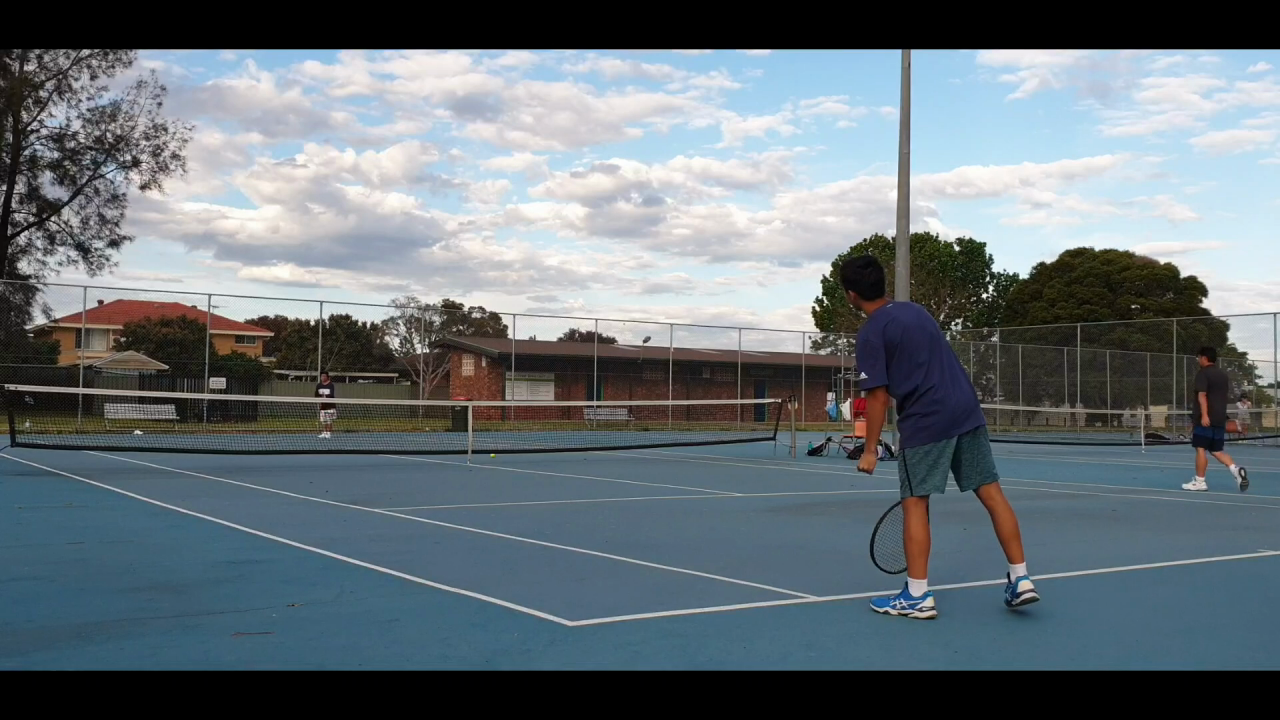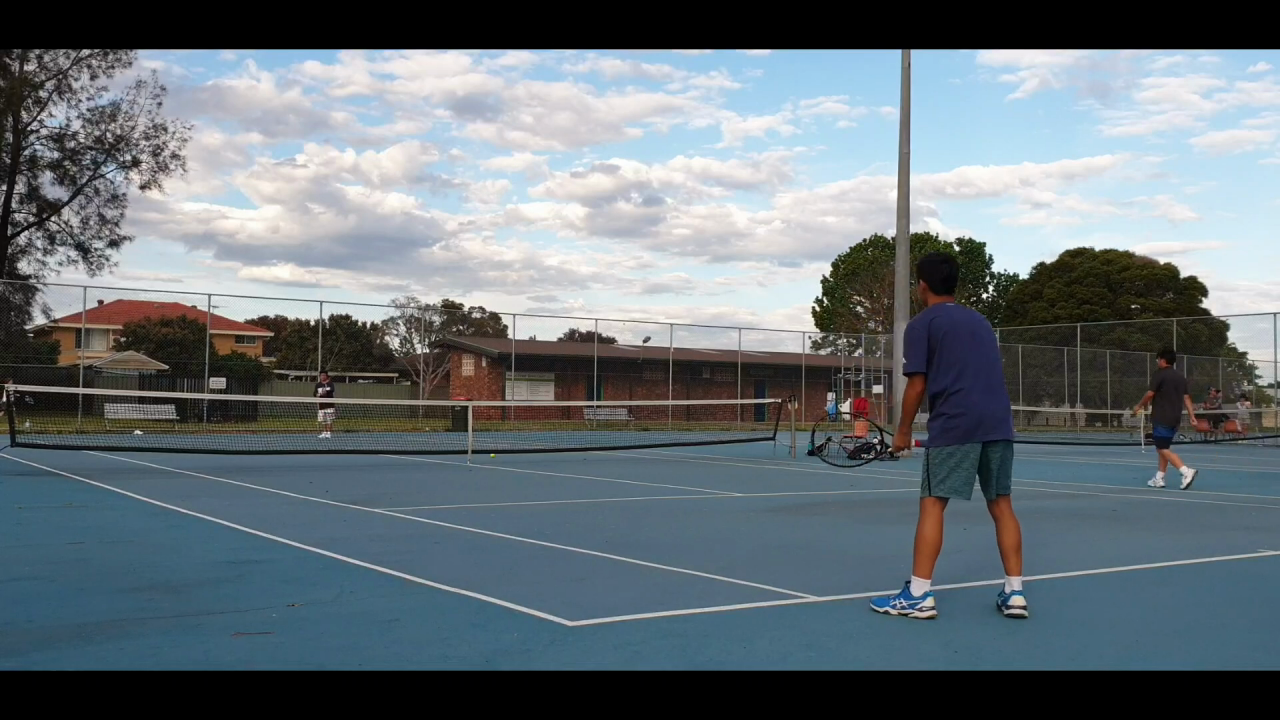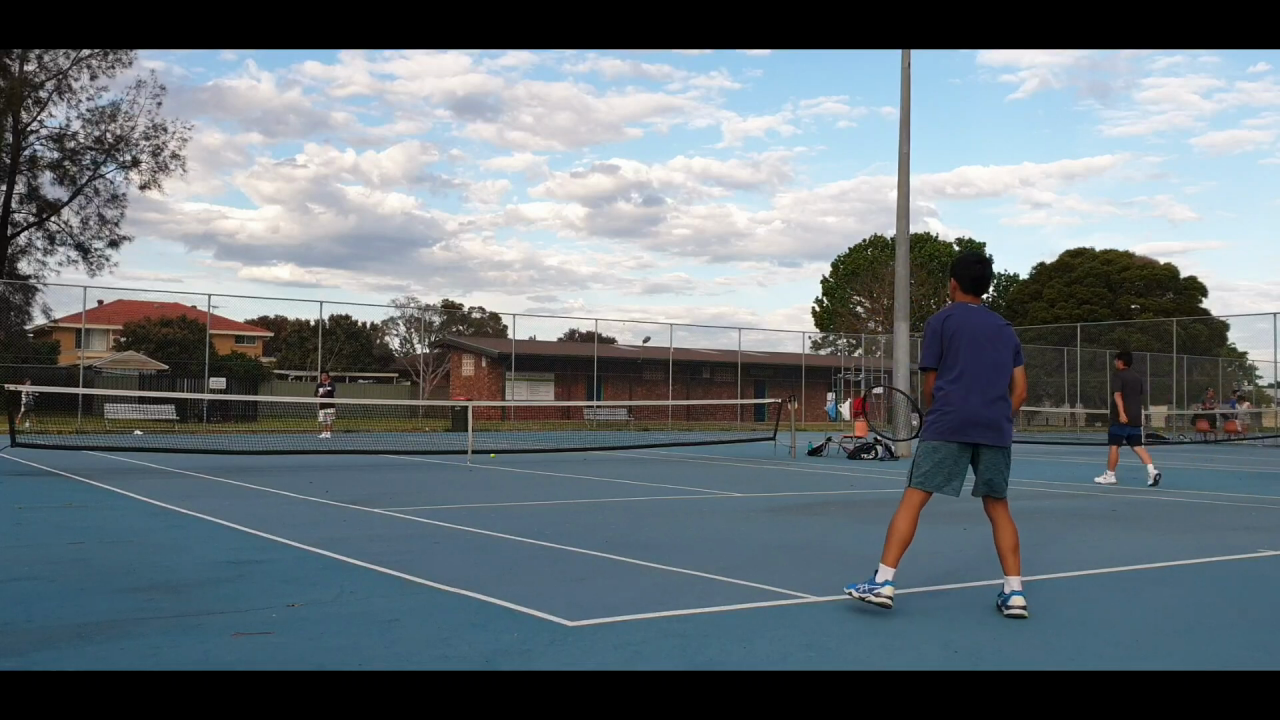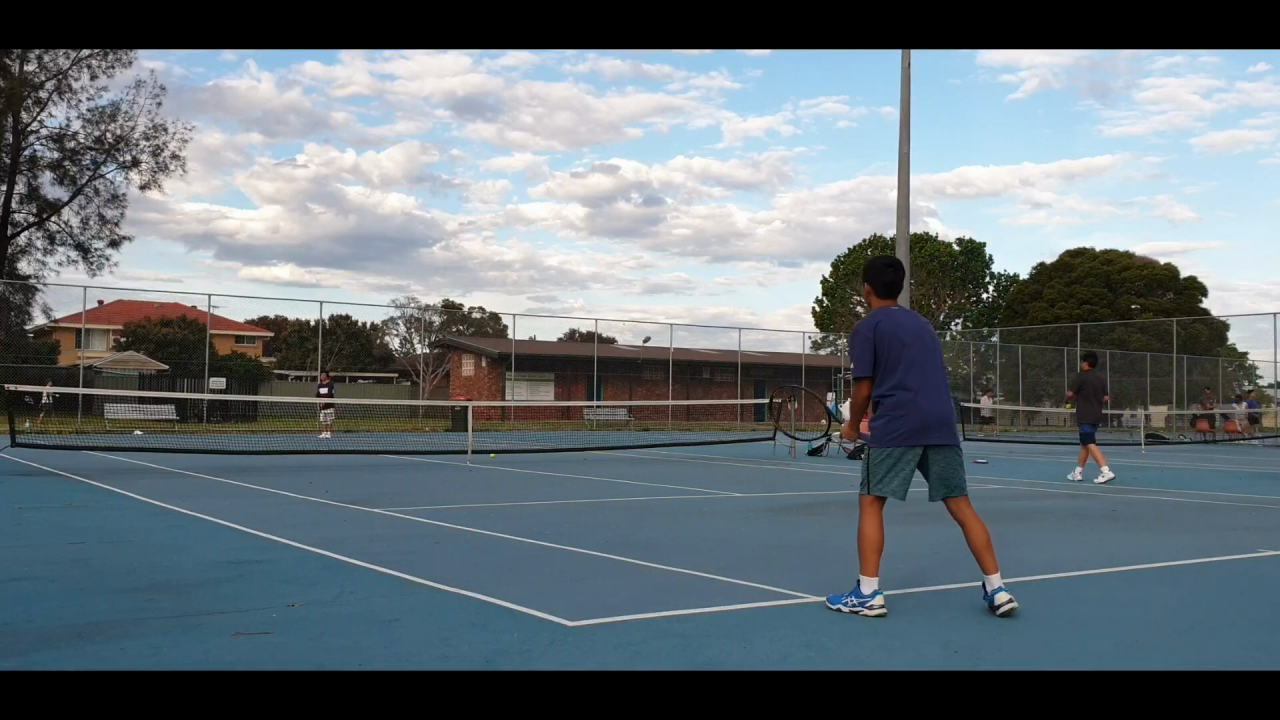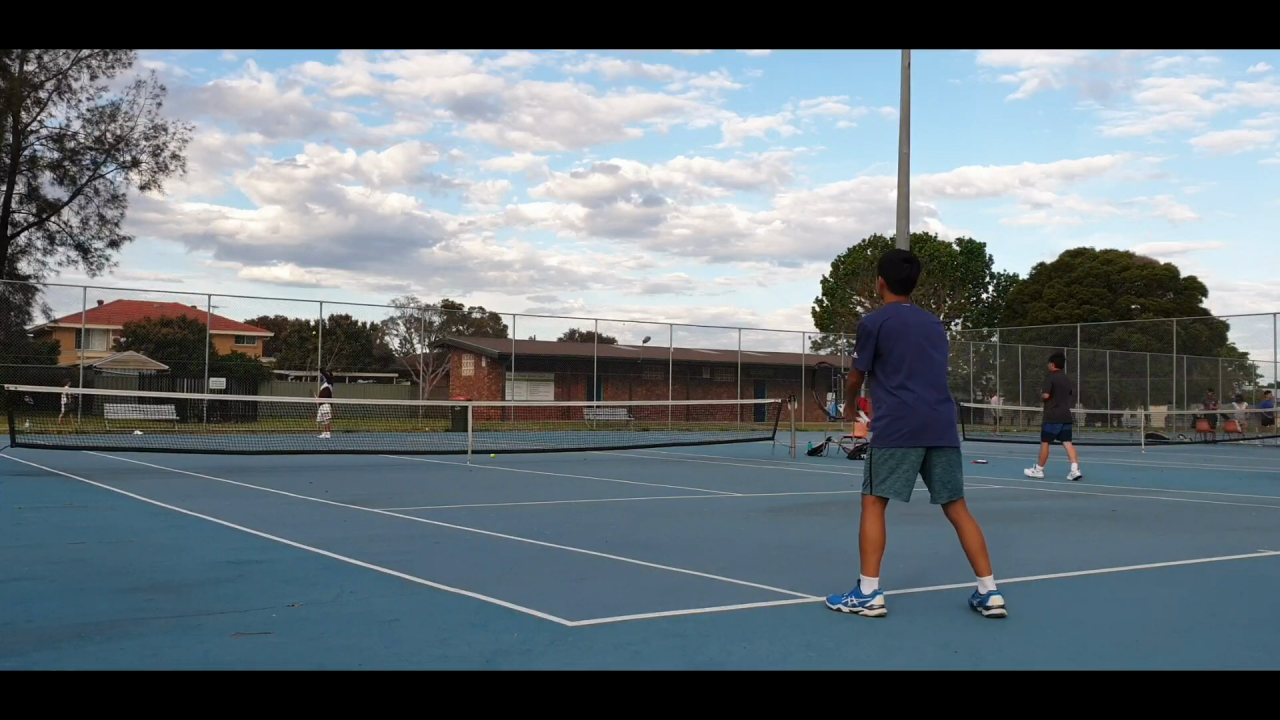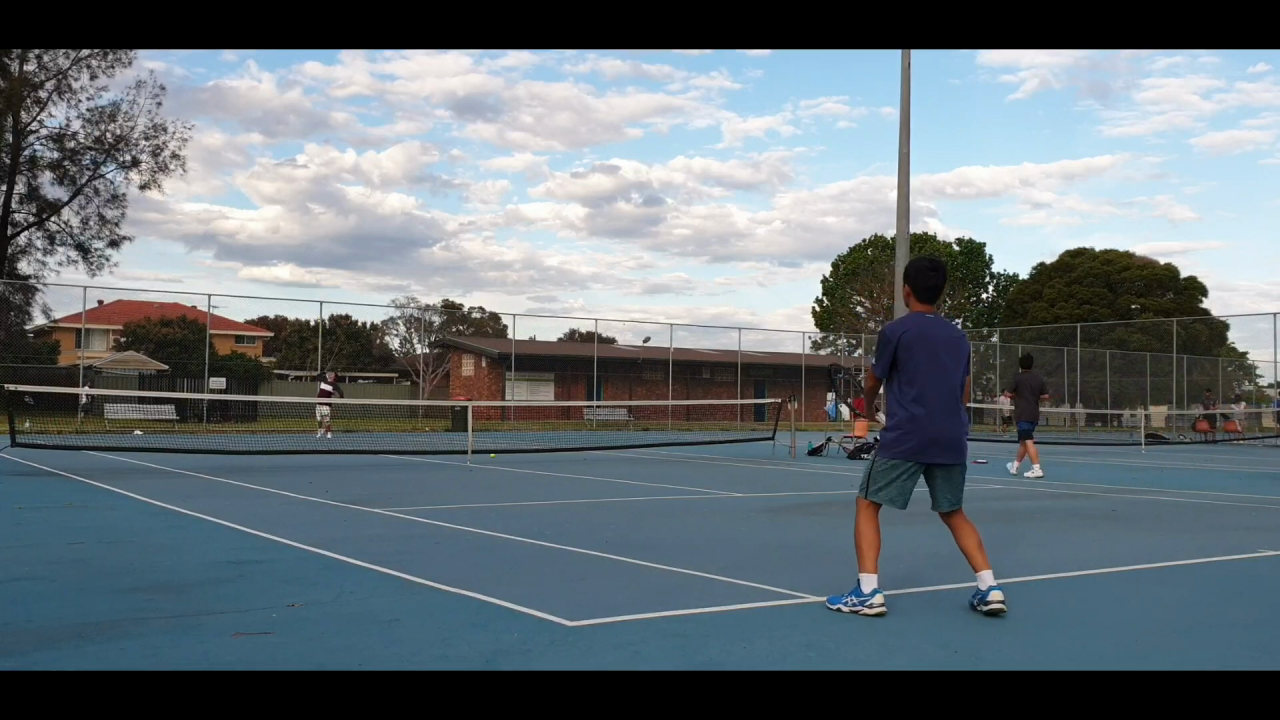
dt=0.5s
person 1, frame 1
left shoulder: (870, 335)
right shoulder: (916, 311)
left elbow: (879, 396)
left wrist: (870, 451)
left hip: (926, 422)
right hip: (967, 412)
left knee: (914, 503)
right knee: (992, 494)
left ankle: (917, 596)
right ankle: (1020, 580)
person 1, frame 2
left shoulder: (922, 325)
right shoulder: (981, 321)
left elbow: (917, 387)
right elbow: (988, 378)
left wrist: (902, 432)
left hip: (954, 425)
right hip: (998, 423)
left knee: (932, 505)
right knee: (1002, 506)
left ankle: (919, 595)
right ankle: (1014, 592)
person 1, frame 3
left shoulder: (941, 321)
right shoulder: (1005, 328)
left elbow: (930, 382)
right elbow: (1020, 390)
left wrist: (930, 419)
left hip: (948, 424)
right hip: (995, 428)
left knee: (913, 499)
right knee: (998, 507)
left ankle: (883, 582)
right ankle: (1014, 592)
person 1, frame 4
left shoulder: (866, 328)
right shoulder: (922, 325)
left elbow: (863, 389)
left wrist: (852, 424)
left hip: (895, 426)
right hip: (942, 425)
left knee: (870, 503)
right knee: (961, 507)
left ankle: (868, 593)
right ankle: (997, 589)
person 1, frame 5
left shoulder: (873, 323)
right shoulder: (934, 324)
left elbow: (857, 376)
left wrist: (850, 405)
left hip: (897, 427)
right hip: (943, 426)
left knee: (873, 504)
right knee: (957, 508)
left ankle: (868, 593)
right ankle: (989, 592)
person 1, frame 6
left shoulder: (895, 331)
right shoulder: (958, 336)
left elbow: (873, 382)
right elbow: (964, 395)
left wrist: (868, 406)
left hip: (904, 438)
right hip: (951, 440)
left knee: (867, 506)
right knee: (954, 515)
left ankle: (868, 592)
right ankle: (989, 588)
